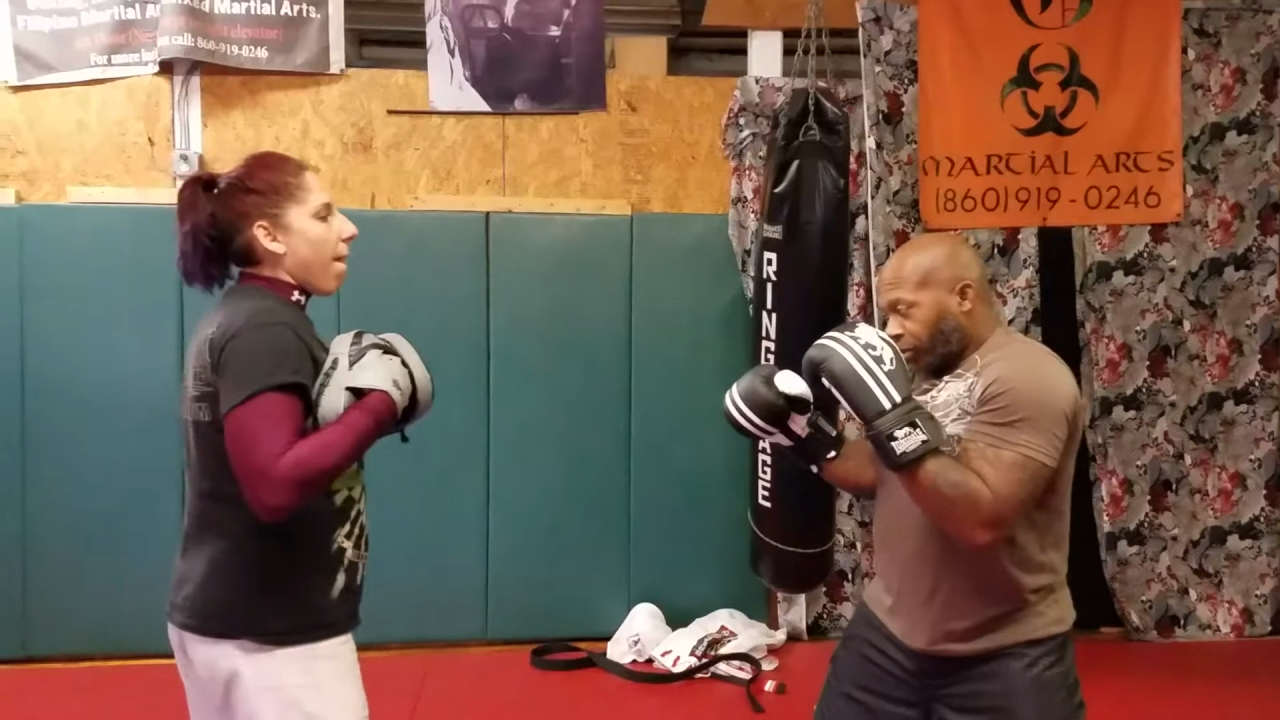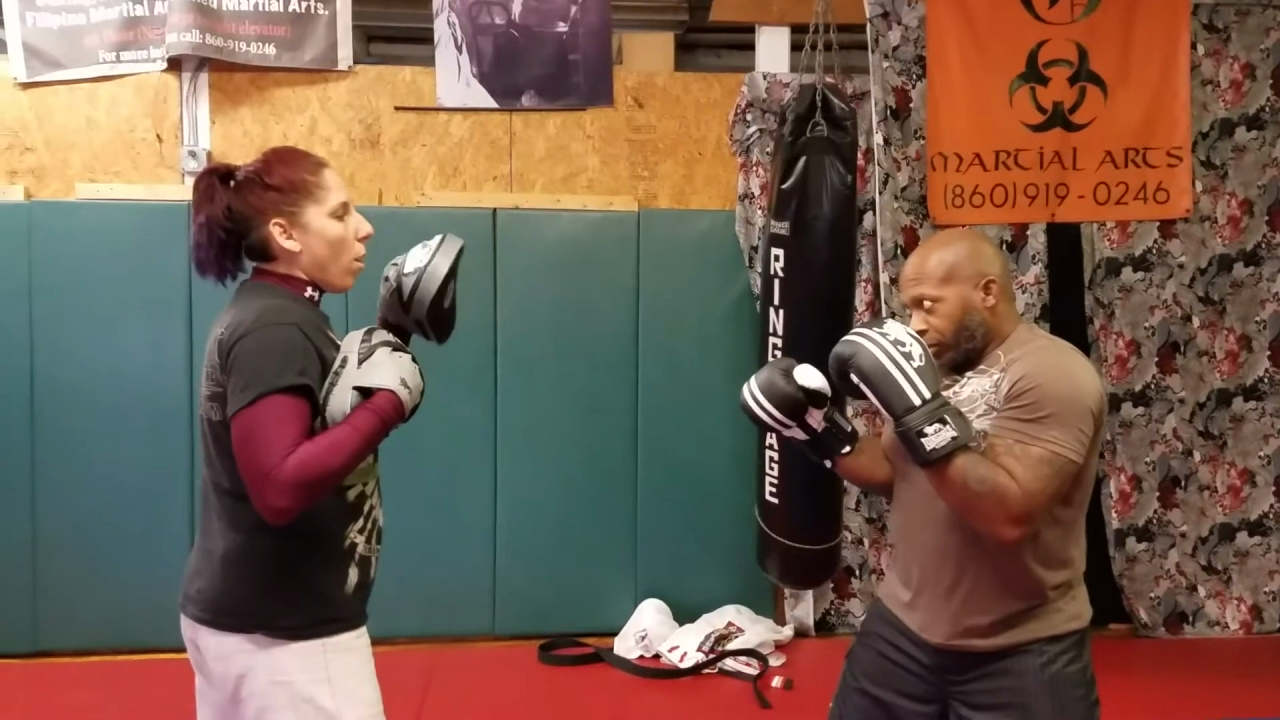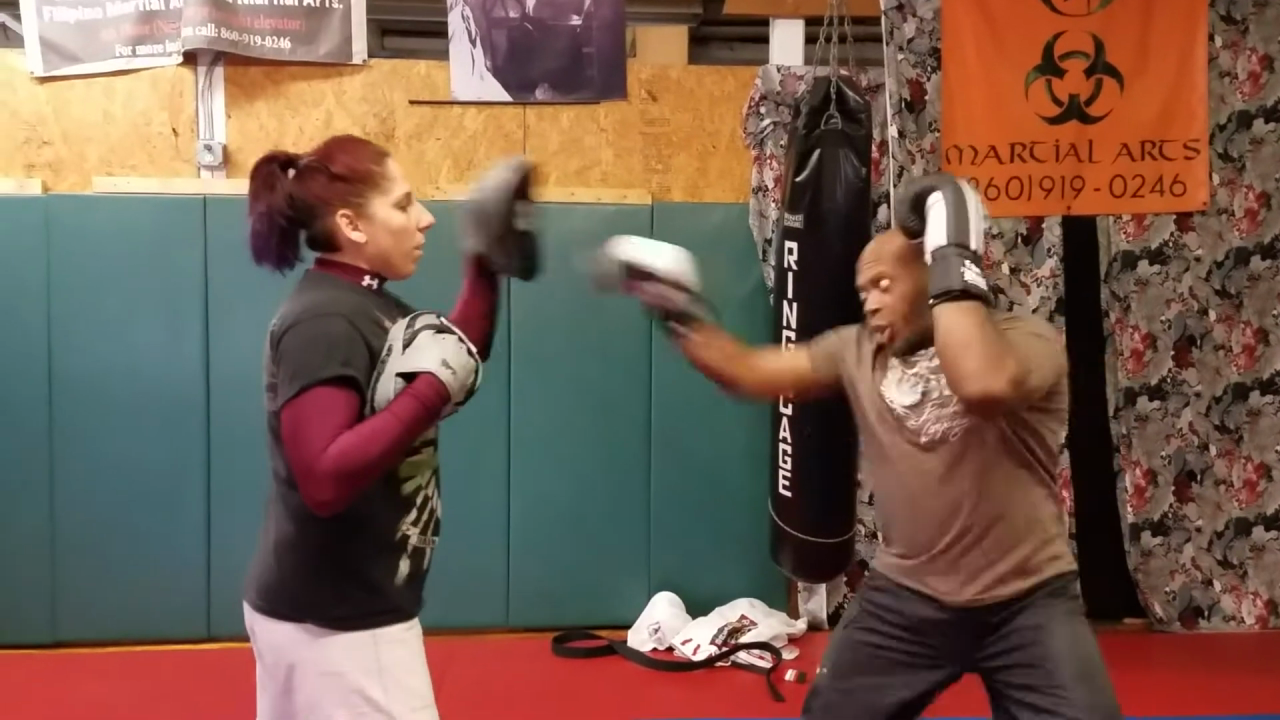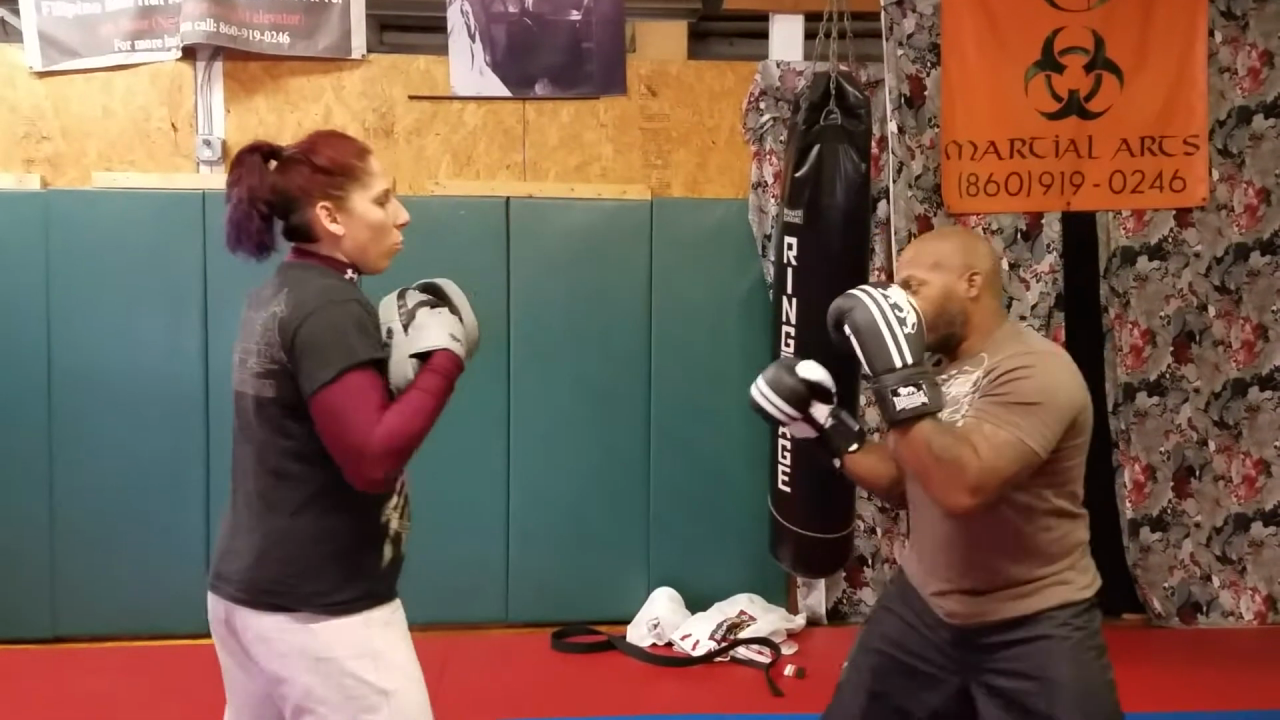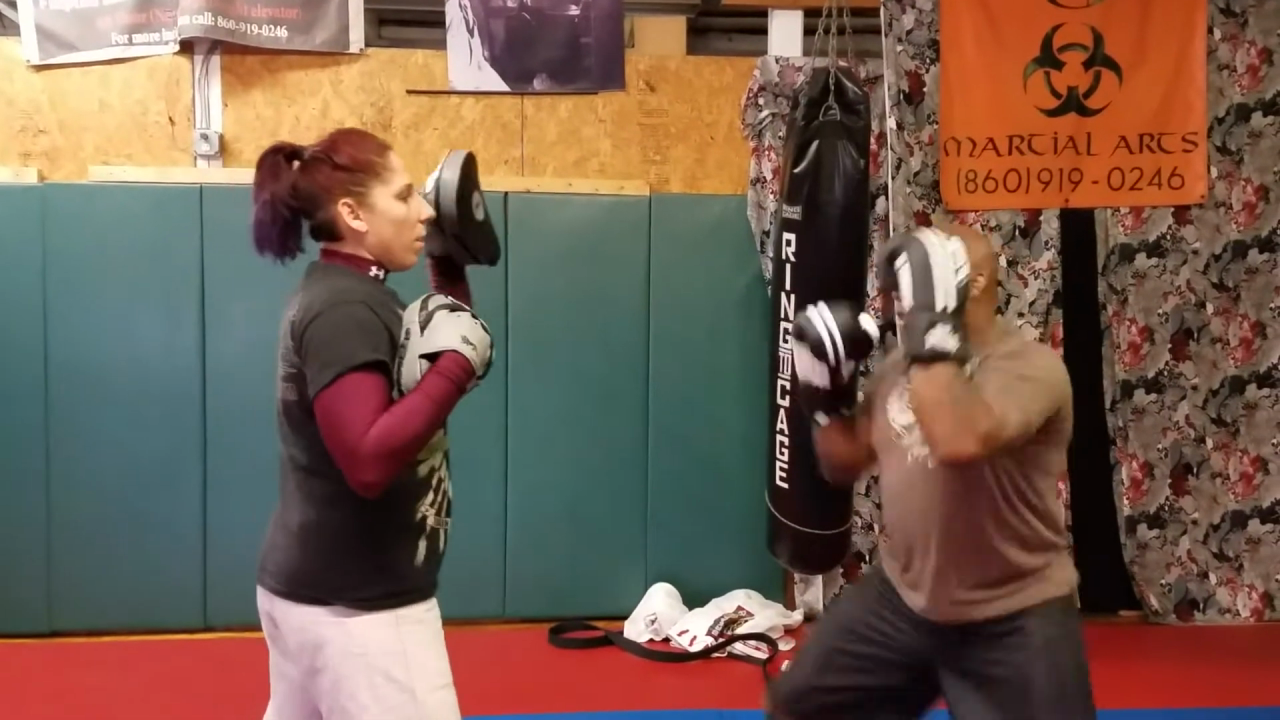
dt=0.5s
person 1, frame 1
left shoulder: (244, 317)
right shoulder: (266, 331)
right elbow: (274, 485)
left wrist: (358, 404)
right wrist: (378, 406)
right hip: (270, 634)
person 1, frame 2
left shoulder: (280, 314)
right shoulder: (274, 330)
left elbow: (319, 422)
right elbow: (281, 488)
left wrist: (394, 330)
right wrist: (389, 402)
right hip: (285, 631)
person 1, frame 3
left shoulder: (362, 302)
right shoulder: (324, 322)
left elbow: (454, 355)
right elbow: (326, 479)
left wrist: (486, 263)
right wrist: (433, 388)
right hip: (341, 618)
person 1, frame 4
left shoulder: (280, 296)
right shoulder: (331, 309)
right elbow: (370, 458)
left wrist: (404, 353)
right wrist: (443, 361)
right hip: (326, 606)
person 1, frame 5
left shoulder: (343, 293)
right shoulder: (344, 309)
right elbow: (369, 461)
left wrist: (450, 265)
right wrist: (456, 363)
left hip: (305, 586)
right hip: (359, 601)
person 2, frame 1
left shoulder: (1029, 378)
right shoulder: (916, 370)
left elbow: (981, 520)
right elbow: (877, 473)
left wrist: (893, 416)
right wrist: (803, 436)
left hip: (1005, 657)
person 2, frame 2
left shoulder: (1054, 375)
right shoulder: (932, 366)
left elbow: (1008, 516)
right elbow: (890, 469)
left wrist: (922, 412)
right wrist: (818, 429)
left hip: (1021, 652)
right hip: (904, 628)
person 2, frame 3
left shoulder: (1024, 339)
right shoulder: (859, 349)
left elbow: (985, 385)
right elbow: (750, 370)
left wrist: (955, 264)
right wrist: (678, 309)
left hip: (1028, 603)
right hip: (905, 594)
person 2, frame 4
left shoulder: (1036, 371)
right shoulder: (928, 365)
left elbow: (961, 488)
left wrist: (899, 377)
right wrist: (829, 427)
left hip: (1036, 622)
right hip: (924, 602)
person 2, frame 5
left shoulder: (1029, 366)
right shoulder: (900, 364)
left elbow: (960, 440)
right elbow: (841, 464)
left wrist: (932, 324)
right wrist: (823, 390)
left hip: (1016, 618)
right hip: (901, 600)
